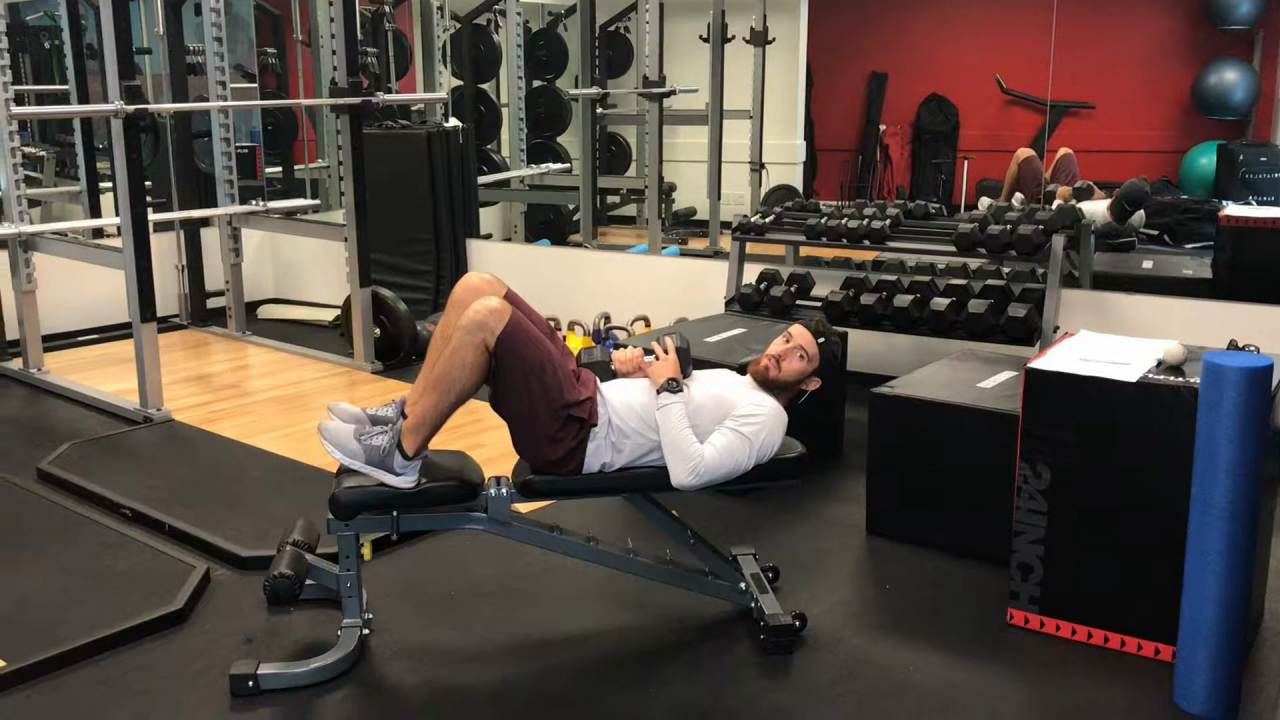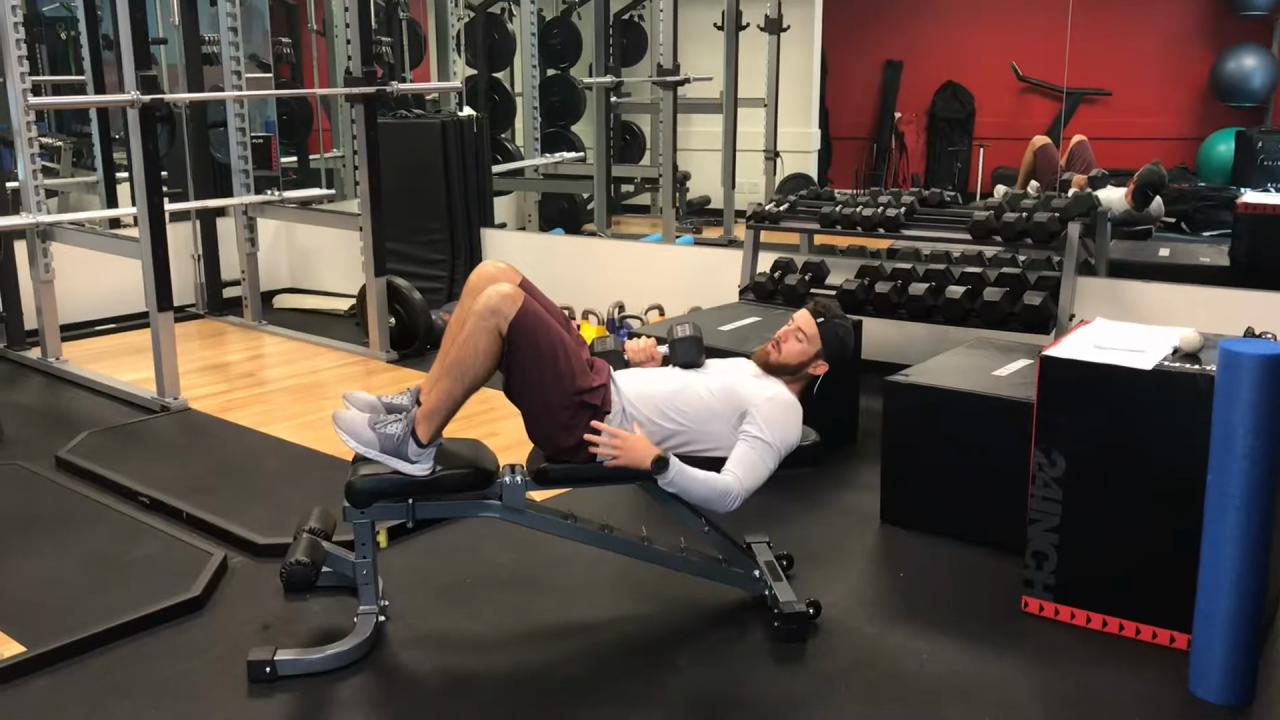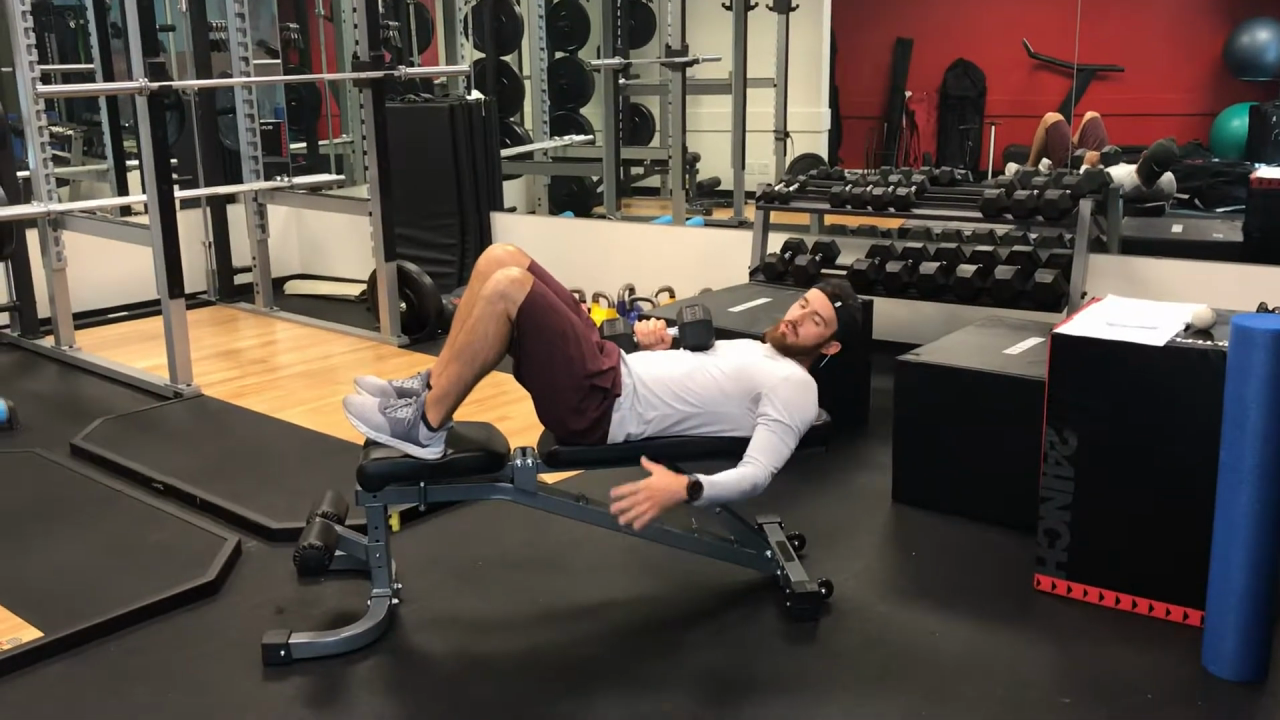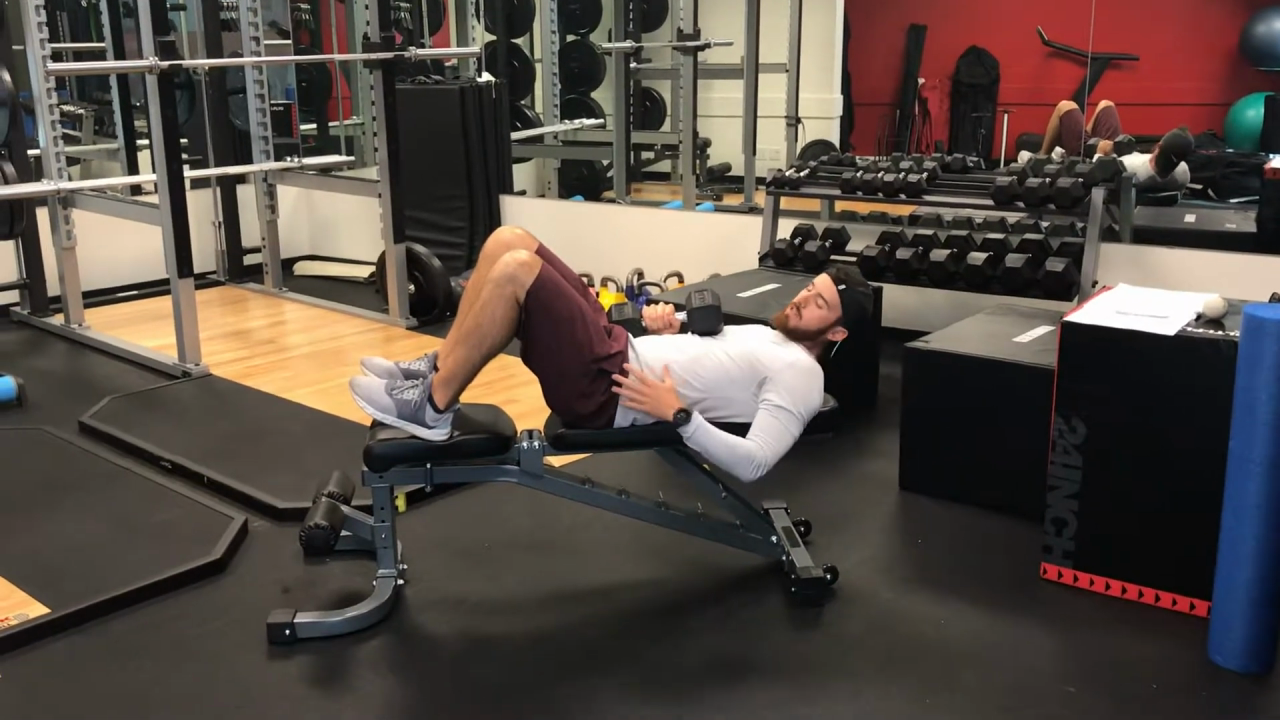
dt=1s
person 1, frame 1
left shoulder: (765, 419)
right shoulder: (731, 382)
left elbow: (689, 473)
left wrist: (669, 388)
right wrist: (638, 367)
left hip: (576, 437)
right hip: (586, 399)
left knee: (487, 318)
right knee: (478, 287)
left ankle: (401, 453)
right ankle: (406, 414)
person 1, frame 2
left shoulder: (778, 411)
right shoulder: (746, 371)
left elbow: (727, 492)
left wrist: (656, 461)
right wrist: (650, 361)
left hip: (591, 423)
right hip: (602, 387)
left knee: (499, 302)
right knee: (493, 274)
left ankle: (415, 440)
right ankle: (420, 403)
person 1, frame 3
left shoulder: (793, 390)
right shoulder: (754, 350)
left elbow: (756, 474)
left wrist: (685, 488)
right wrist: (660, 344)
left hip: (604, 407)
right hip: (613, 371)
left knee: (508, 286)
right knee: (502, 258)
left ankle: (424, 425)
right ankle: (429, 389)
person 1, frame 4
left shoulder: (799, 375)
right shoulder: (765, 336)
left elbow: (752, 462)
left wrist: (678, 413)
right wrist: (666, 327)
left hip: (606, 393)
right hip: (618, 354)
left knee: (516, 270)
right knee: (509, 241)
left ankle: (433, 406)
right ankle: (438, 368)
